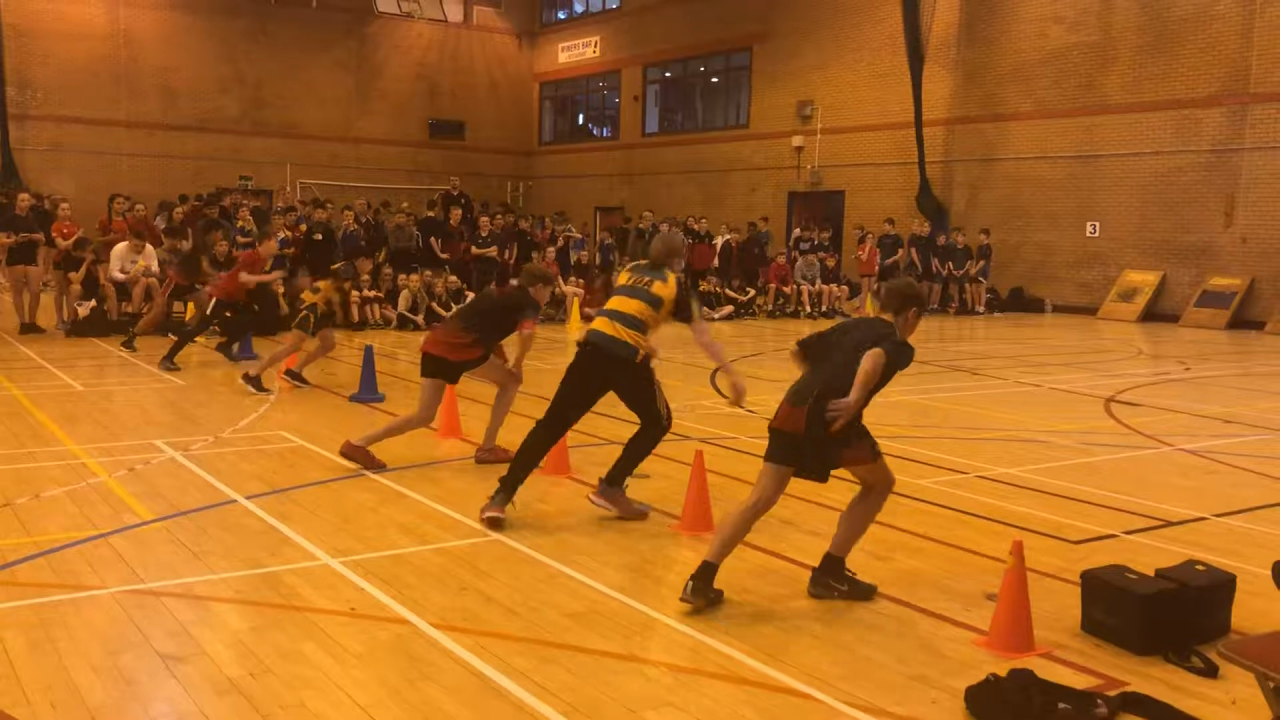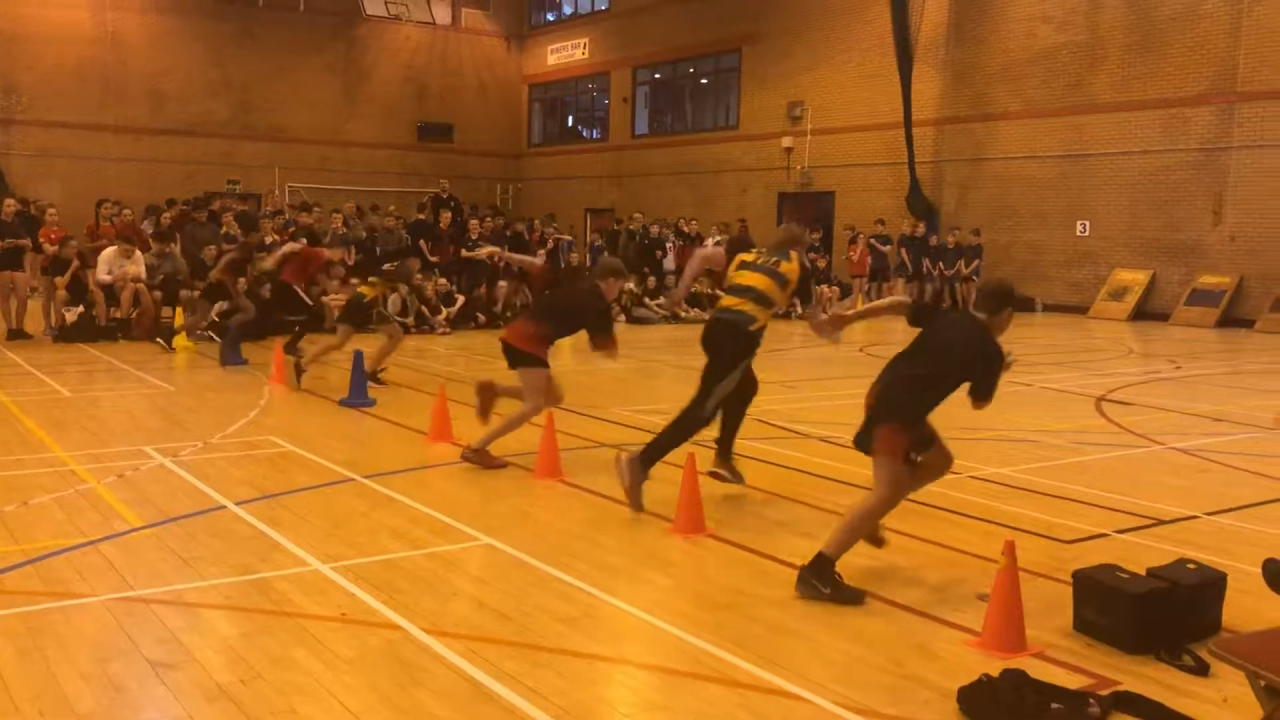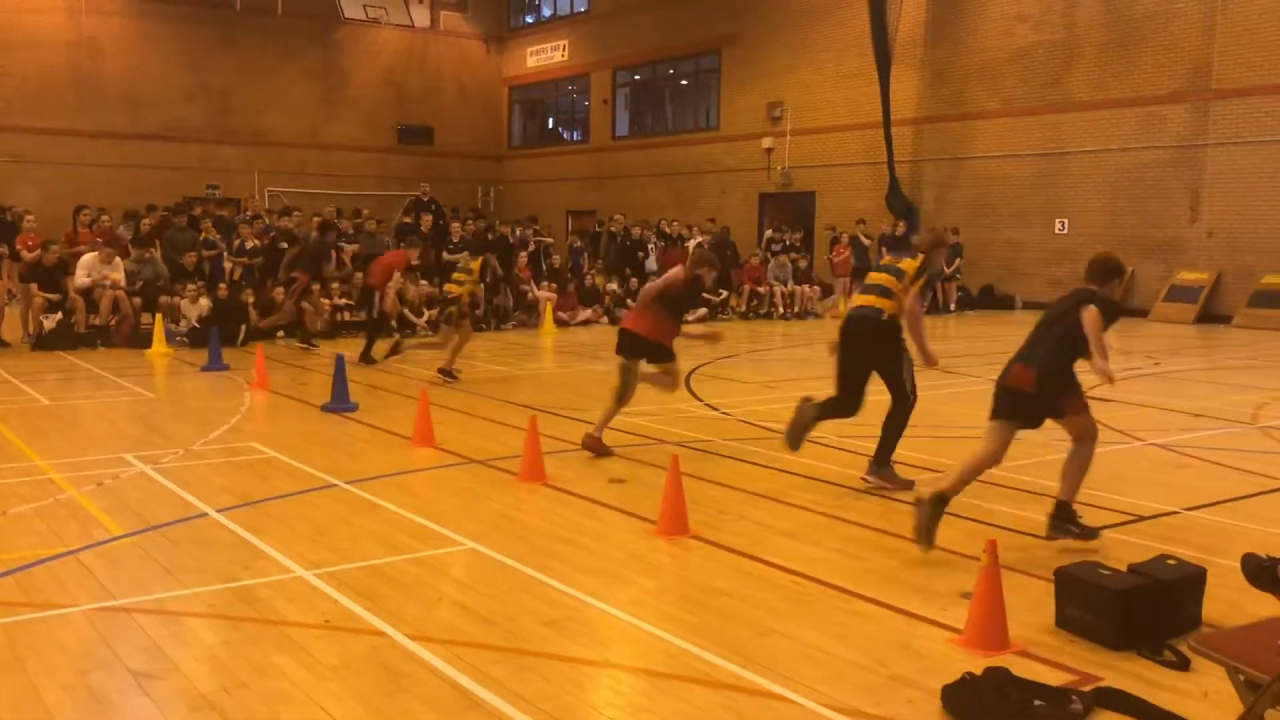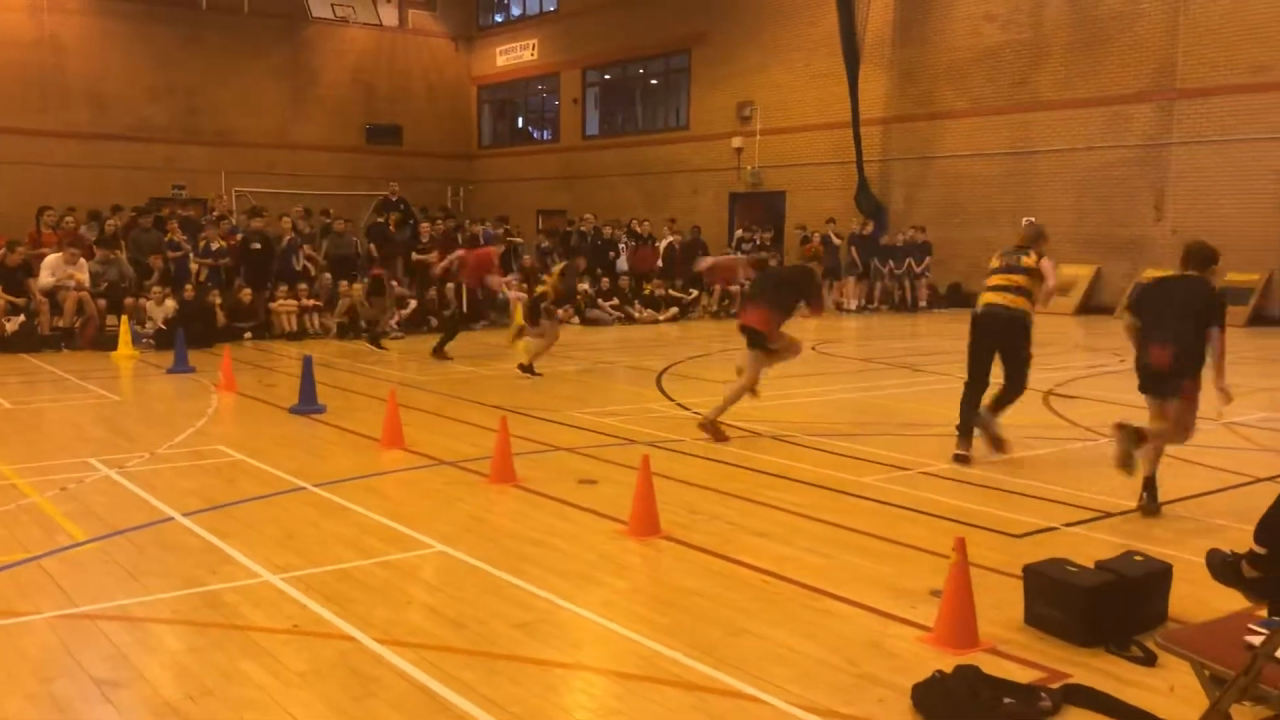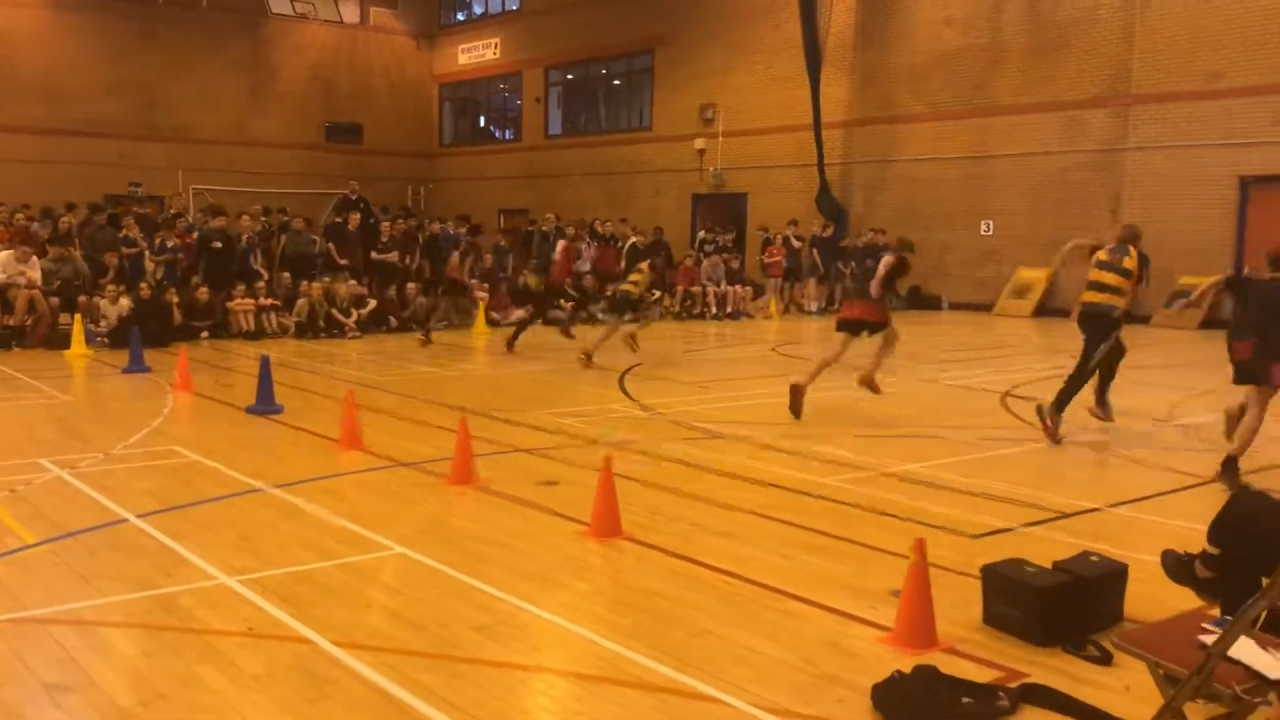
dt=0.3s
person 1, frame 1
left shoulder: (849, 326)
right shoulder: (900, 347)
left elbow: (800, 351)
right elbow: (874, 359)
right wrist: (855, 401)
left hip: (792, 409)
right hip: (830, 417)
left knee: (760, 499)
right knee: (880, 484)
person 1, frame 2
left shoulder: (943, 317)
right shoulder: (990, 351)
left elbow: (899, 304)
right elbow: (979, 402)
left wrist: (852, 315)
right wrist: (997, 369)
left hip: (886, 393)
right hip: (903, 408)
left knee: (940, 460)
right knee: (888, 493)
person 1, frame 3
left shoulder: (1065, 301)
right shoulder: (1104, 305)
right elbow: (1091, 315)
right wrist: (1099, 357)
left hip: (1015, 372)
right hip: (1049, 375)
left knee: (990, 453)
right knee: (1087, 436)
person 1, frame 4
left shoulder: (1156, 286)
right shoulder: (1211, 295)
left elbow: (1130, 323)
right elbow: (1216, 338)
right wrist: (1220, 381)
left hip: (1148, 356)
right hip: (1181, 359)
left knee: (1160, 422)
right knee: (1181, 431)
right ankle: (1132, 434)
person 1, frame 5
left shoulder: (1247, 282)
left elbow: (1218, 281)
left wrist: (1194, 299)
left hip: (1239, 348)
right knee: (1257, 410)
left ankle: (1240, 410)
person 2, frame 1
left shoulder: (629, 271)
right shoulder: (676, 286)
right elbow: (703, 335)
right wrist: (731, 374)
left hip: (593, 345)
right hip: (627, 357)
left knee: (552, 425)
right knee: (658, 423)
left ankle: (501, 498)
right ankle: (610, 489)
person 2, frame 2
left shoulder: (746, 256)
right shoulder: (798, 268)
left elbow: (704, 255)
right elbow: (814, 319)
left wrist: (681, 290)
left hip: (716, 326)
right hip: (744, 333)
left knee: (746, 388)
right knee: (703, 408)
left ankle: (724, 460)
right ankle: (637, 464)
person 2, frame 3
left shoulder: (893, 258)
right shoulder: (924, 265)
right elbow: (910, 309)
right wrist: (925, 350)
left hip: (853, 323)
right hip: (881, 324)
left knee: (848, 403)
right knee: (904, 398)
left ankle: (811, 412)
right ankle: (880, 467)
person 2, frame 4
left shoulder: (997, 257)
right shoulder: (1037, 259)
right elbow: (1050, 277)
left hip: (984, 317)
right hip: (1014, 321)
left knee: (975, 383)
right knee: (1016, 383)
left ankle: (963, 442)
right ankle: (988, 414)
person 2, frame 5
left shoulder: (1101, 252)
right shoulder: (1139, 258)
left elbow: (1075, 243)
right elbow: (1131, 292)
left wrist: (1059, 260)
left hip: (1086, 313)
right hip: (1108, 317)
left knee: (1116, 352)
right knee: (1085, 369)
left ankle: (1101, 403)
right ankle: (1053, 411)
person 3, frame 1
left shoulder: (505, 295)
right shoulder: (528, 303)
right elbow: (527, 334)
left wrist: (503, 360)
right wrist: (517, 363)
left hip: (437, 343)
right hip: (457, 347)
left knee: (424, 416)
right knee: (511, 380)
left ankle: (358, 444)
right ankle: (487, 448)
person 3, frame 2
left shoulder: (575, 286)
right shoulder: (599, 306)
left elbow: (537, 266)
right elbow: (609, 351)
left wrist: (506, 255)
left hip: (514, 335)
right hip: (528, 341)
left knee: (553, 397)
right knee: (538, 403)
left ankle: (492, 390)
right ankle: (476, 449)
person 3, frame 3
right shoulder: (695, 280)
right elbow: (679, 272)
left wrist: (700, 334)
right wrist: (656, 286)
left hip: (630, 326)
right hip: (654, 331)
left knee: (627, 389)
right knee: (671, 382)
left ankle: (595, 436)
right ankle: (633, 375)
person 3, frame 4
left shoulder: (779, 269)
right shoulder: (810, 278)
left elbow: (740, 263)
right elbow: (816, 309)
left wrist: (715, 261)
left hip: (749, 319)
right hip: (765, 321)
left knee: (793, 347)
right knee: (750, 378)
left ankle: (748, 367)
right ankle: (710, 419)
person 3, frame 5
left shoulder: (873, 258)
right shoulder: (900, 261)
right elbow: (888, 260)
right wrist: (877, 280)
left hip: (850, 307)
right hip: (872, 310)
left knee: (835, 356)
right knee: (891, 337)
left ankle: (802, 386)
right ankle: (868, 375)
